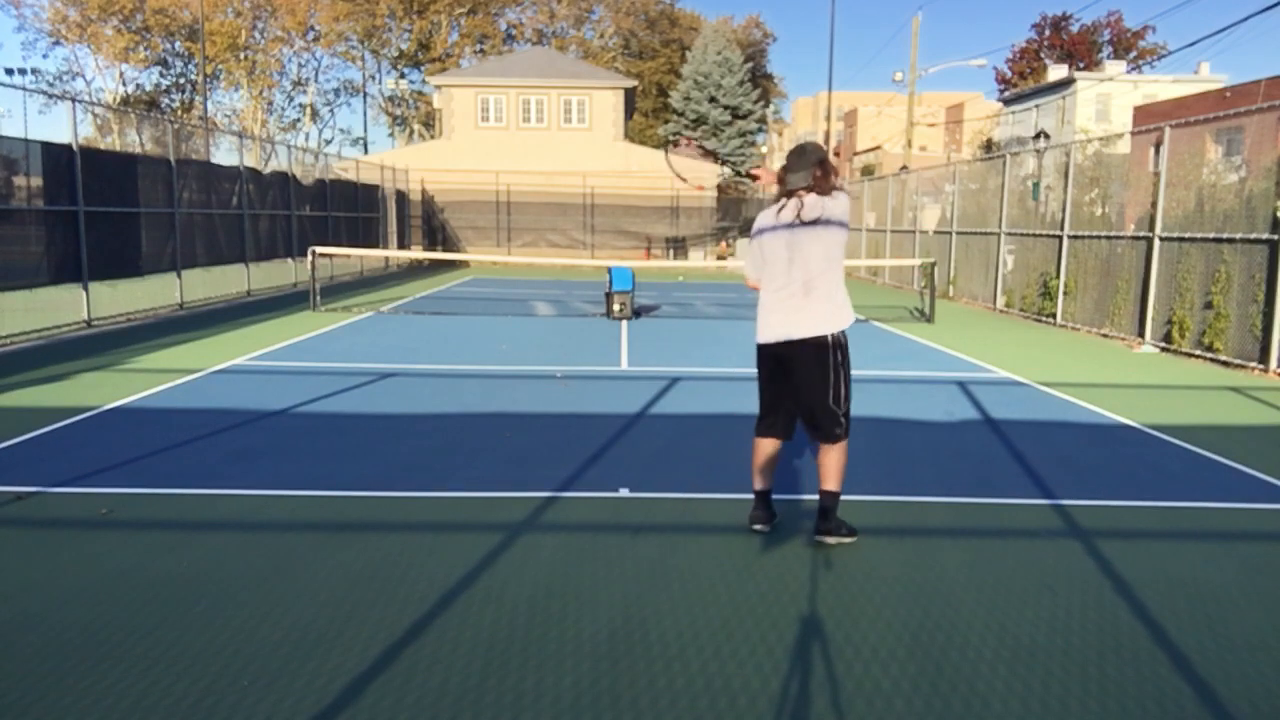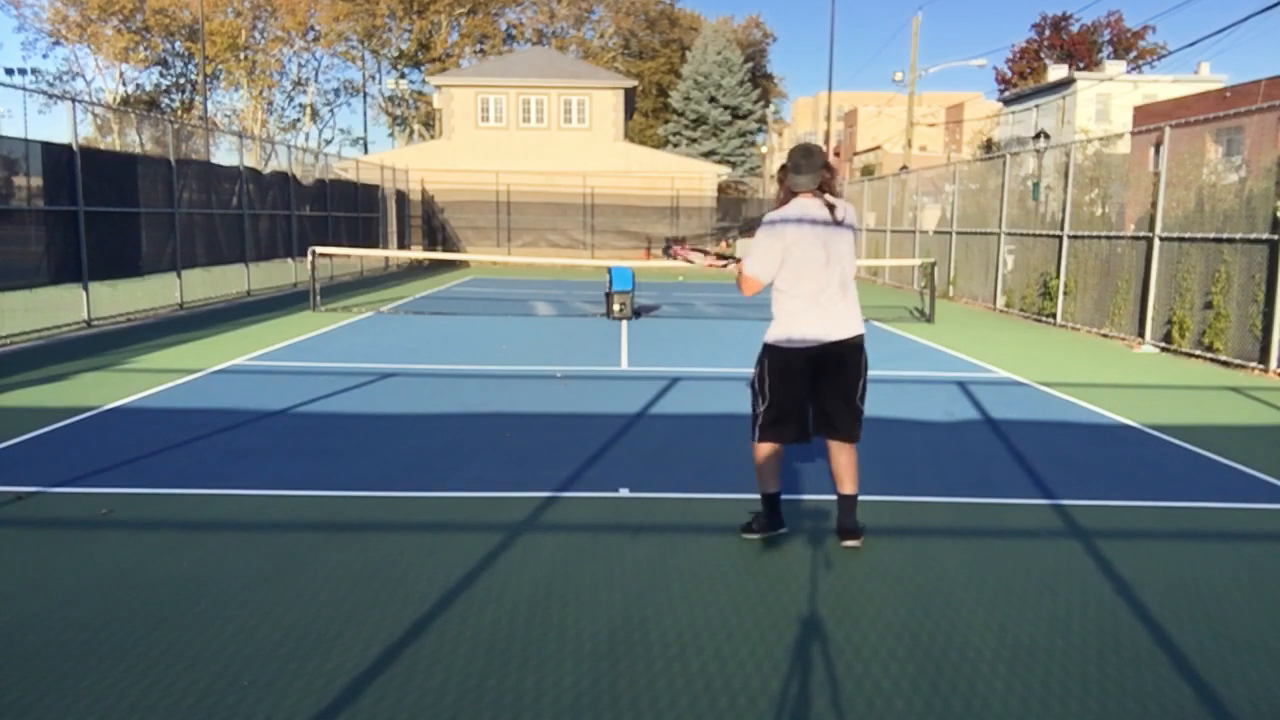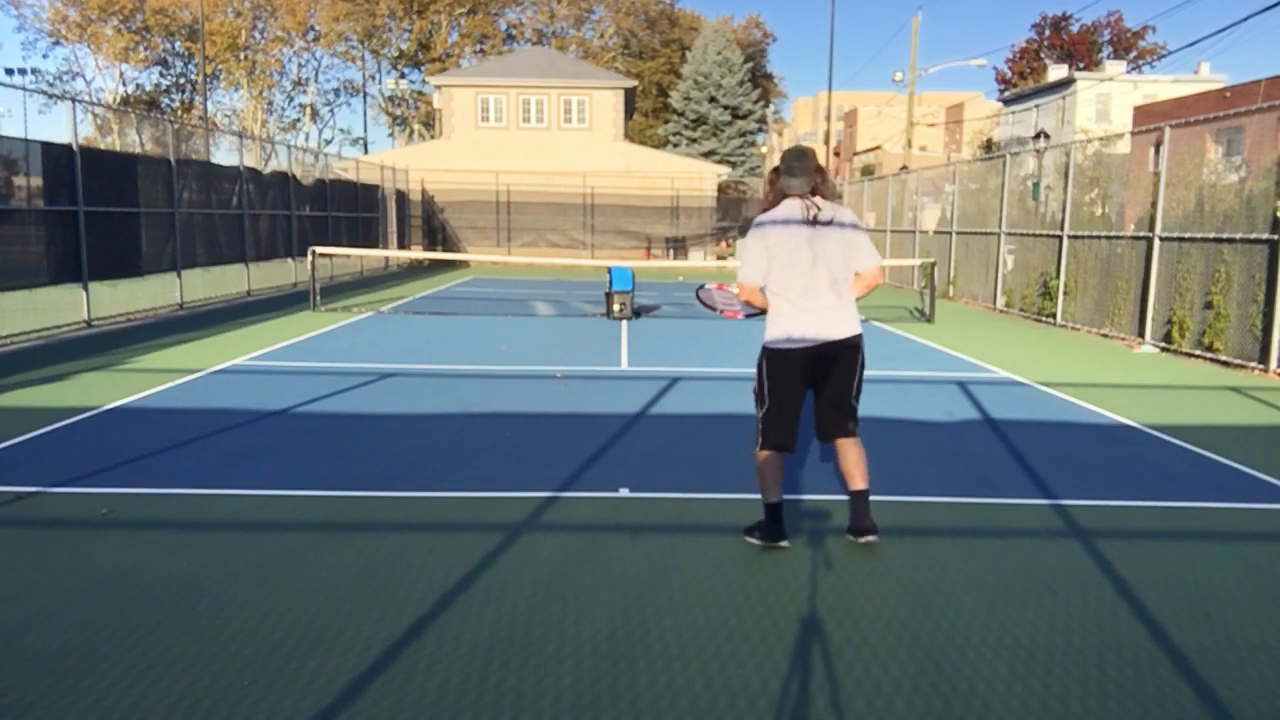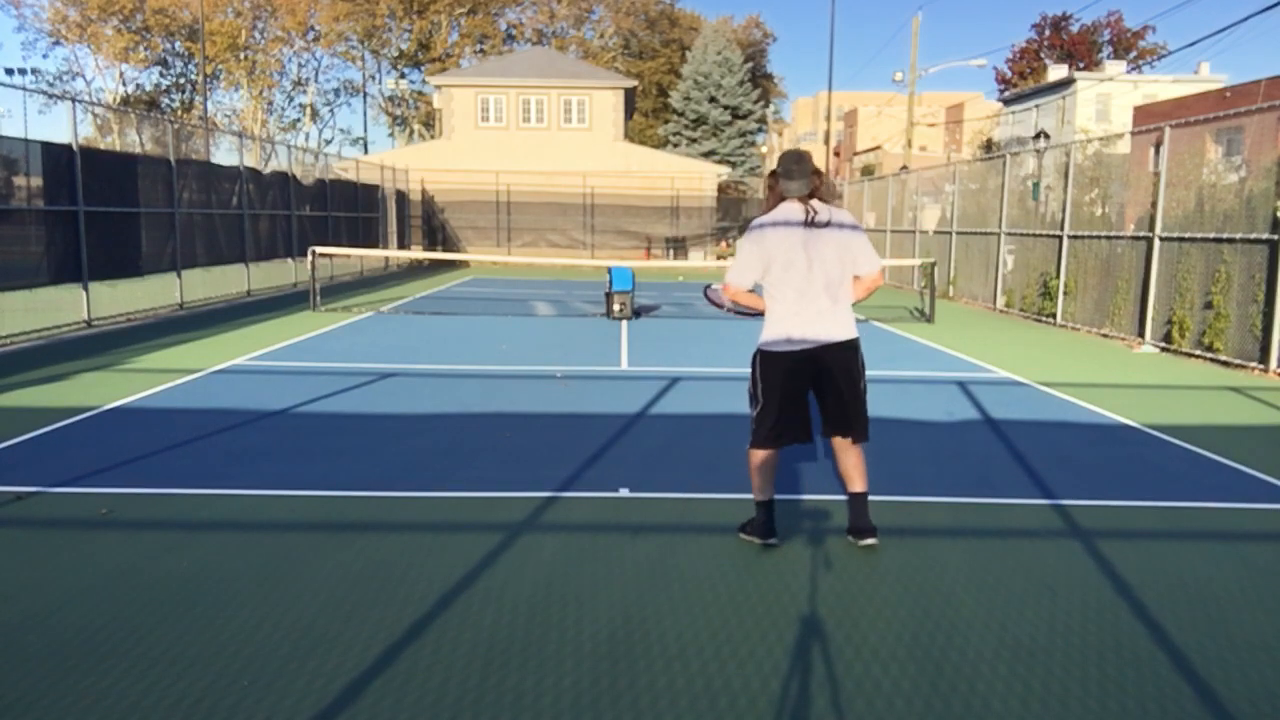
dt=0.4s
person 1, frame 1
left shoulder: (765, 221)
right shoulder: (838, 207)
right wrist: (778, 181)
left hip: (773, 338)
right hip: (822, 335)
left knee: (769, 425)
right knee: (832, 429)
left ankle: (762, 507)
right ankle: (828, 518)
person 1, frame 2
left shoulder: (777, 222)
right shoulder: (846, 216)
left elbow: (749, 285)
left wrist: (749, 266)
left hip: (789, 343)
right hip: (845, 338)
left knee: (768, 429)
right knee: (840, 431)
left ankle: (771, 514)
right ankle: (848, 522)
person 1, frame 3
left shoulder: (766, 225)
right shoulder: (844, 219)
left elbow: (747, 291)
right elbow: (873, 275)
left hip: (787, 345)
right hip: (842, 339)
left knee: (769, 437)
right knee: (845, 429)
left ankle: (773, 524)
right ankle: (862, 519)
person 1, frame 4
left shoulder: (763, 228)
right shoulder: (843, 222)
left elbow: (732, 289)
right elbow: (874, 277)
left hip: (781, 347)
right hip: (839, 342)
left knee: (765, 437)
right knee: (847, 433)
left ankle: (764, 521)
right ankle: (861, 521)
